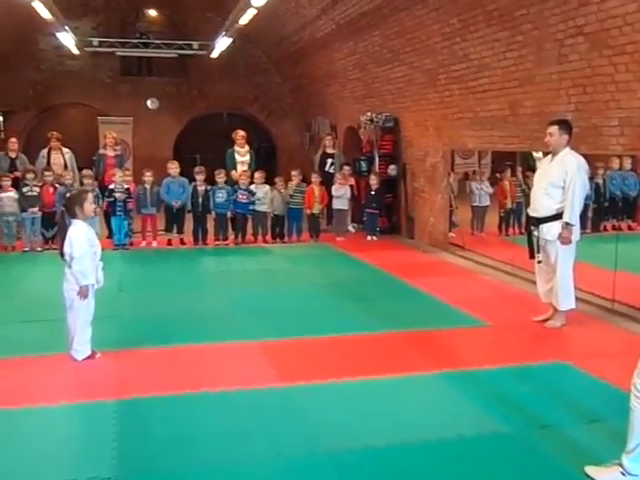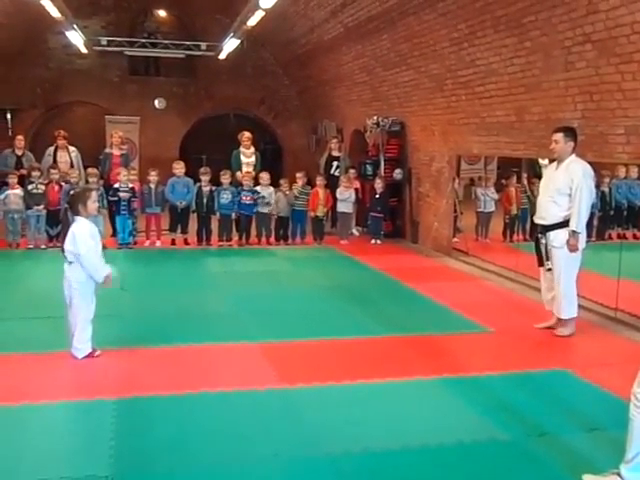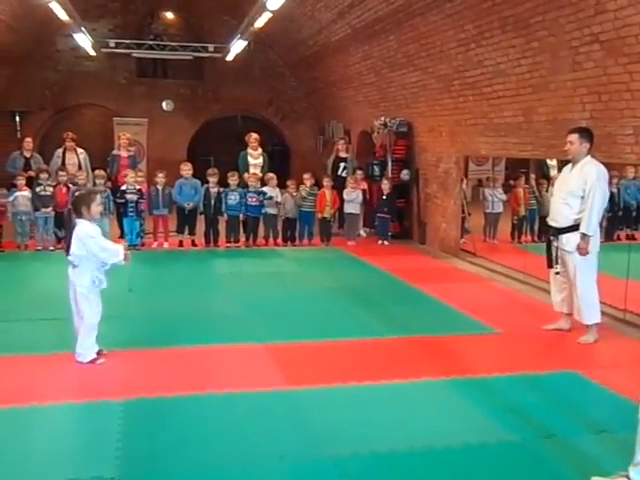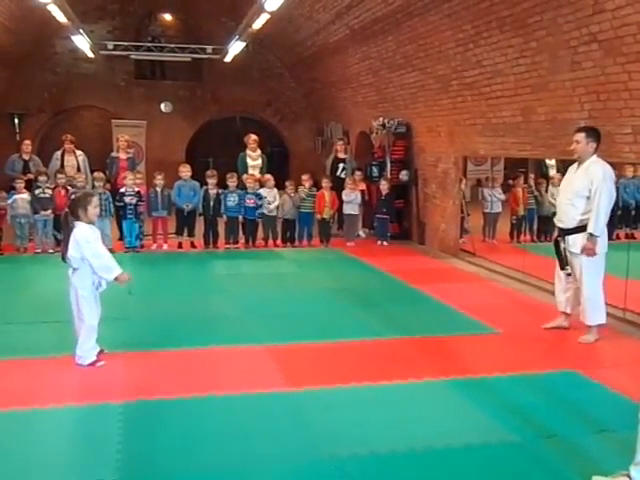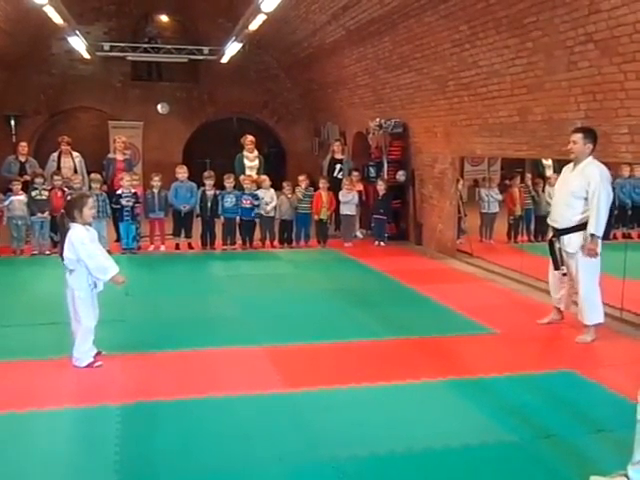
dt=0.3s
person 1, frame 1
left shoulder: (573, 162)
right shoulder: (546, 161)
left elbow: (575, 197)
left wrist: (568, 227)
right wrist: (533, 221)
left hip: (558, 226)
right hip: (541, 225)
left knee: (560, 270)
right knee: (544, 269)
left ankle: (561, 314)
right ankle: (552, 309)
person 1, frame 2
left shoulder: (579, 169)
right shoulder: (551, 168)
left elbow: (582, 204)
left wrist: (575, 234)
right wrist: (539, 228)
left hip: (565, 234)
right hip: (547, 232)
left knee: (564, 278)
right knee: (549, 277)
left ankle: (569, 322)
right ankle: (556, 318)
person 1, frame 3
left shoulder: (594, 171)
right shoulder: (568, 169)
left elbow: (594, 206)
left wrist: (585, 237)
right wrist: (553, 230)
left hip: (577, 236)
right hip: (560, 235)
left knee: (582, 282)
right knee: (560, 279)
left ankle: (592, 328)
right ankle: (565, 319)
person 1, frame 4
left shoulder: (600, 171)
right shoulder: (574, 169)
left elbow: (601, 207)
left wrist: (592, 238)
right wrist: (559, 230)
left hip: (584, 237)
right hip: (567, 236)
left knee: (589, 283)
right knee: (564, 278)
left ankle: (593, 329)
right ankle: (564, 318)
person 1, frame 5
left shoulder: (596, 172)
right shoulder: (568, 169)
left elbow: (600, 207)
left wrist: (593, 239)
right wrist: (553, 229)
left hip: (580, 238)
right hip: (561, 235)
left knee: (585, 283)
right knee: (557, 277)
left ankle: (590, 328)
right ankle: (557, 312)
person 2, frame 1
left shoulder: (82, 228)
right shoulder: (78, 231)
right elbow: (79, 260)
right wrist: (84, 284)
left hip: (83, 280)
right hip: (80, 282)
left knee: (82, 316)
right knee: (81, 316)
left ankle: (81, 348)
right ankle: (81, 351)
person 2, frame 2
left shoulder: (85, 225)
right shoulder: (81, 228)
left elbow: (94, 251)
right elbow: (89, 255)
left wrist: (103, 270)
right wrist: (103, 274)
left hip: (83, 276)
right hip: (79, 277)
left knee: (83, 312)
right knee: (82, 313)
left ankle: (82, 345)
right ankle: (82, 349)
person 2, frame 3
left shoulder: (89, 227)
right shoulder: (85, 230)
left elbow: (103, 245)
right elbow: (103, 249)
left wrist: (120, 251)
right wrist: (121, 253)
left hip: (89, 279)
right hip: (83, 281)
left knee: (92, 315)
right knee: (88, 318)
left ankle: (90, 347)
right ankle: (85, 354)
person 2, frame 4
left shoulder: (90, 230)
right shoulder: (82, 233)
left elbow: (102, 253)
right elbow: (97, 258)
left wrist: (117, 271)
right wrist: (116, 274)
left hip: (90, 281)
right hip: (83, 282)
left knee: (91, 317)
right knee: (87, 319)
left ankle: (91, 348)
right ankle: (85, 356)
person 2, frame 5
left shoulder: (87, 231)
right shoulder: (77, 234)
left elbow: (100, 253)
right elbow: (92, 259)
left wrist: (114, 271)
right wrist: (111, 275)
left hip: (87, 282)
right hip: (80, 284)
left knee: (90, 318)
right knee: (84, 321)
left ankle: (88, 350)
right ankle: (82, 357)
